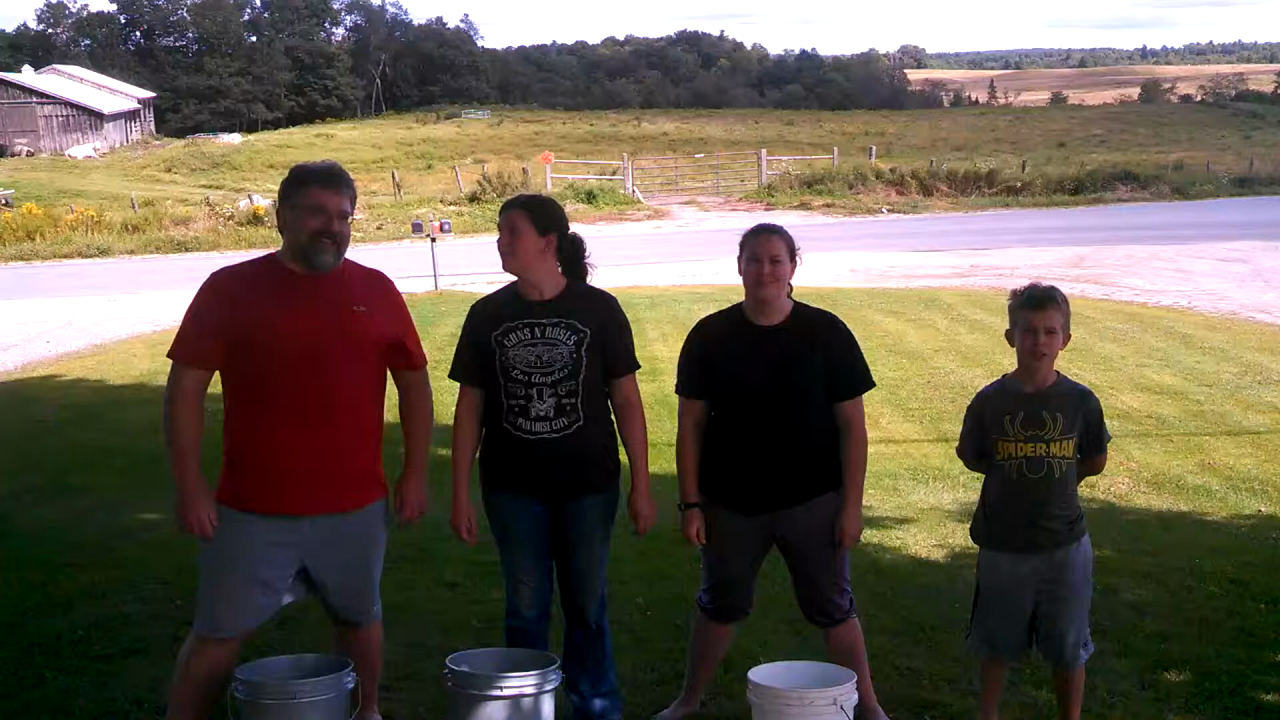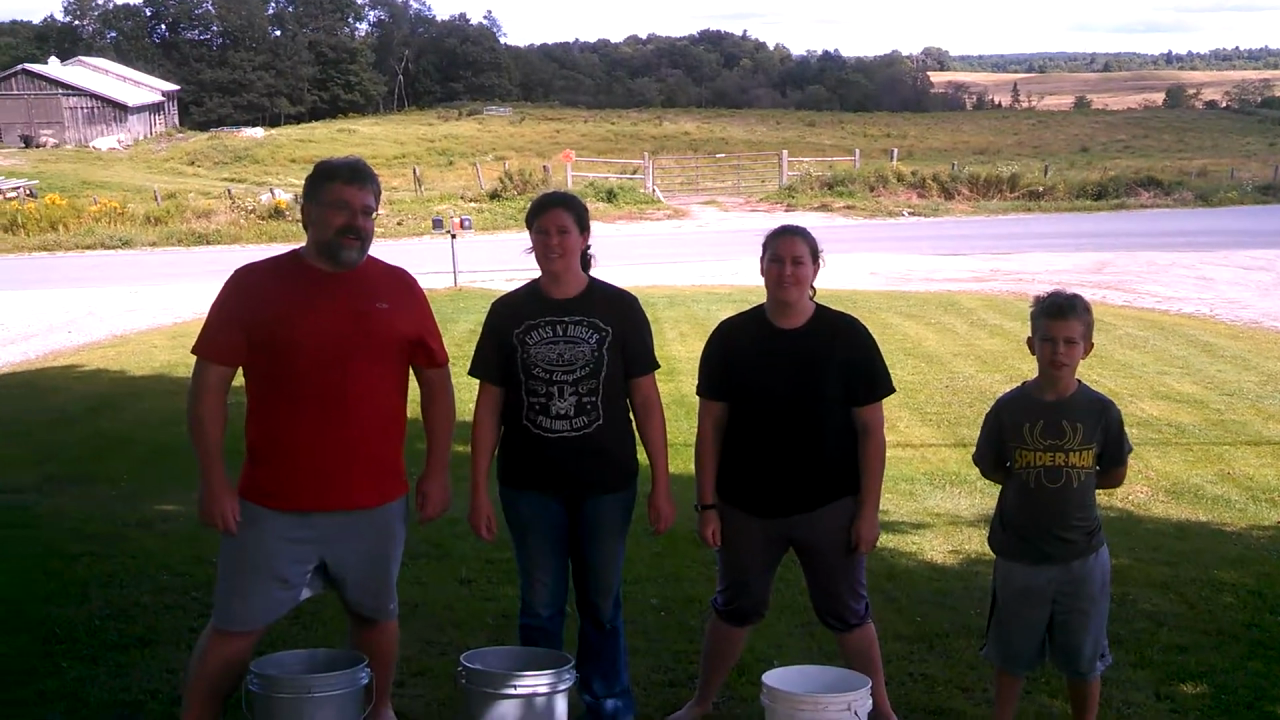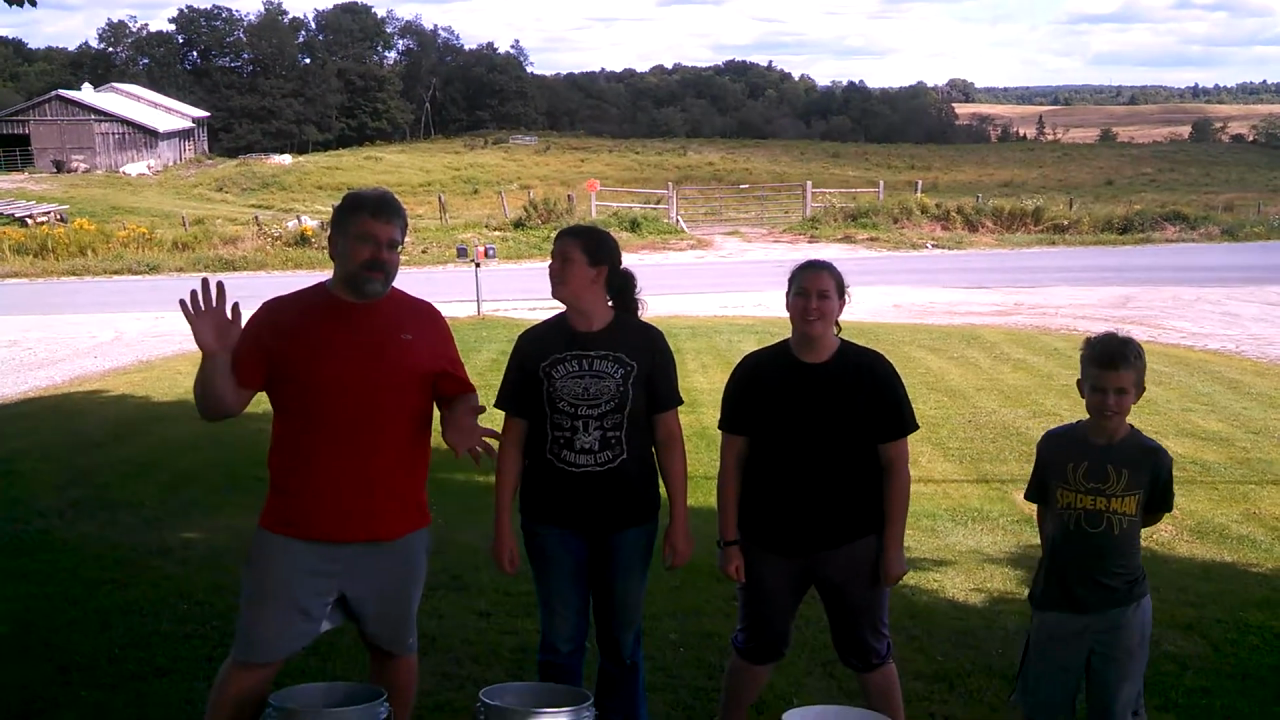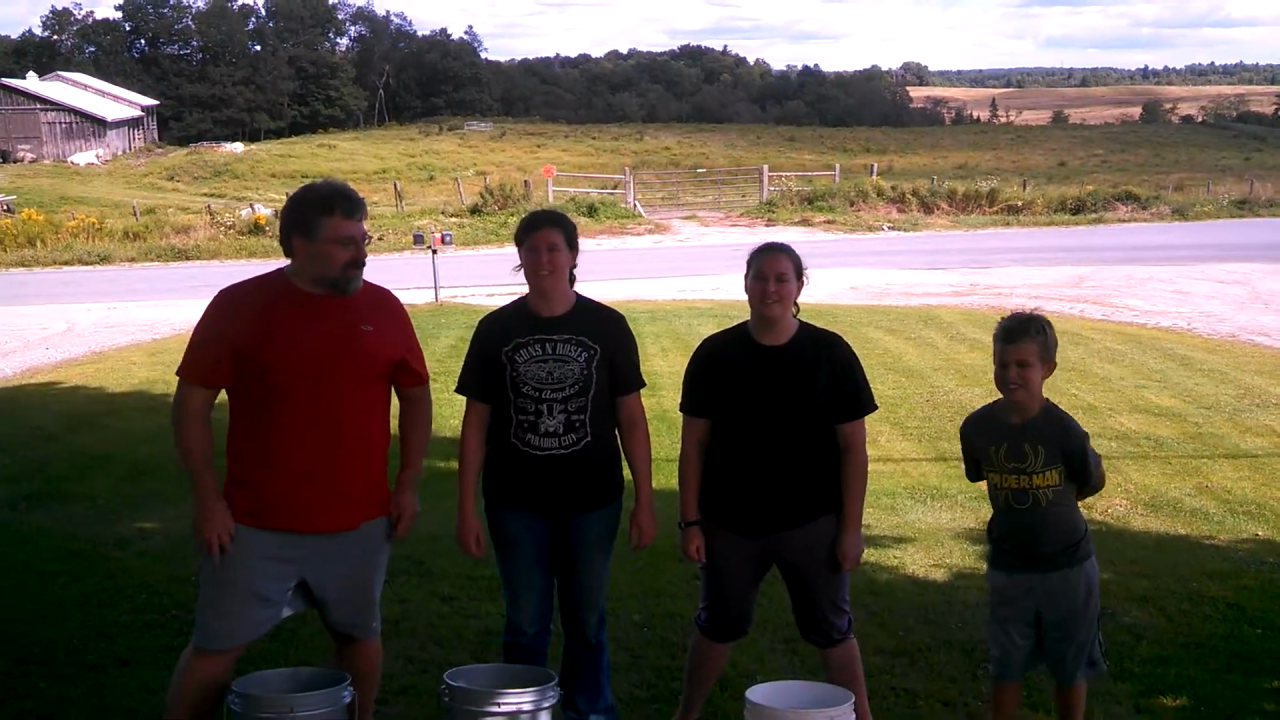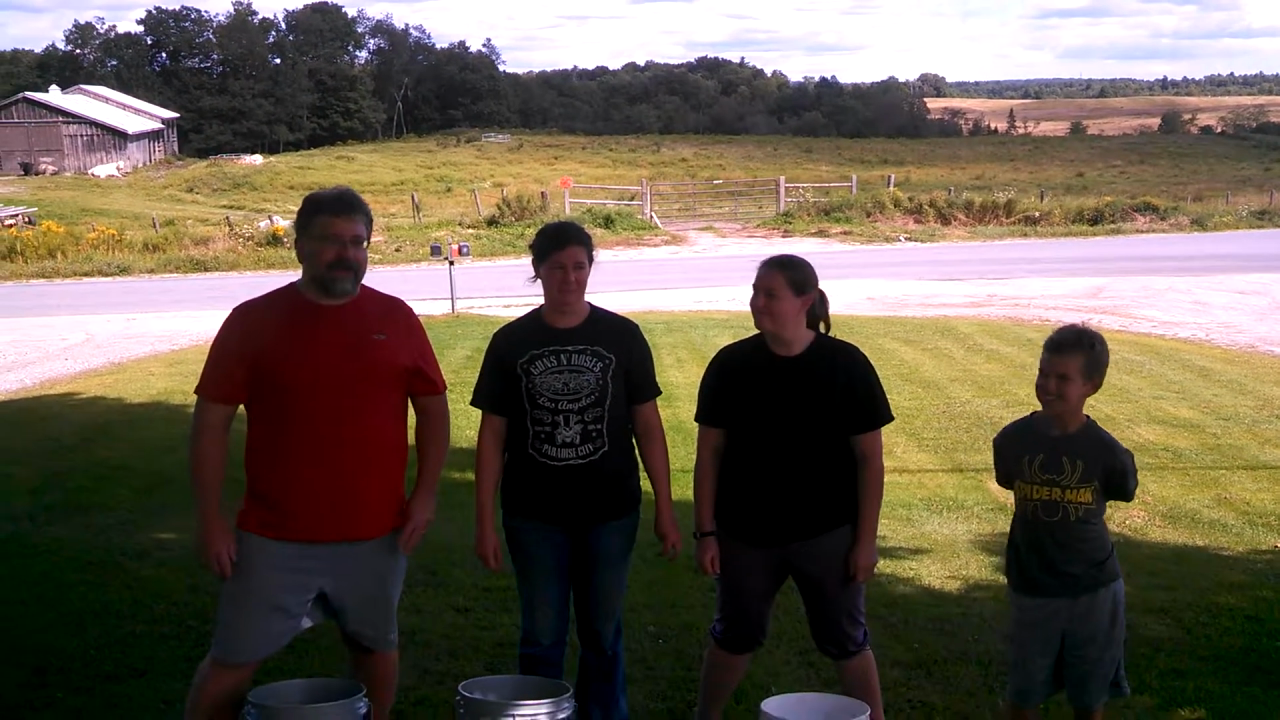
dt=1s
person 1, frame 1
left shoulder: (376, 291)
right shoulder: (229, 288)
left elbow: (413, 380)
right elbow: (186, 385)
left wrist: (415, 472)
right wrist: (189, 483)
left hip: (353, 505)
right hip: (253, 509)
left knee: (359, 617)
right knee: (218, 633)
person 1, frame 2
left shoulder: (399, 288)
right shoulder: (253, 284)
left elbow: (435, 378)
right elbow: (210, 381)
left wrist: (437, 469)
right wrist: (213, 479)
left hip: (374, 501)
right hip: (273, 503)
left knee: (375, 614)
right knee: (234, 627)
person 1, frame 3
left shoulder: (423, 320)
right shoulder: (281, 316)
left elbow: (459, 398)
right elbow: (219, 406)
left wrist: (461, 421)
right wrist: (217, 355)
left hip: (396, 533)
right hip: (296, 534)
left knee: (394, 648)
right knee: (255, 657)
person 1, frame 4
left shoulder: (382, 307)
right shoulder: (237, 305)
left elbow: (415, 395)
right elbow: (192, 401)
left wrist: (407, 484)
right wrist: (207, 497)
left hip: (358, 520)
right hip: (257, 522)
left knee: (358, 632)
right knee: (215, 645)
person 1, frame 5
left shoulder: (396, 318)
right shoulder: (252, 320)
left elbow: (432, 406)
right elbow: (211, 421)
left wrist: (425, 493)
right wrist: (211, 519)
left hip: (374, 532)
right hip: (275, 537)
left knee: (375, 644)
right knee: (233, 659)
person 2, frame 1
left shoulder: (598, 309)
right shoulder: (487, 315)
left elbow: (626, 398)
right elbow: (471, 404)
left wrist: (641, 484)
right wrist: (460, 491)
left hip: (587, 483)
right hip: (512, 485)
left knee: (586, 605)
right knee: (525, 605)
person 2, frame 2
left shoulder: (619, 308)
right shoulder: (508, 312)
left elbow: (645, 398)
right elbow: (489, 402)
left wrist: (660, 484)
right wrist: (478, 489)
left hip: (605, 482)
right hip: (529, 484)
left knee: (601, 603)
right knee: (540, 605)
person 2, frame 3
left shoulder: (645, 343)
right shoulder: (534, 344)
left elbow: (667, 434)
right elbow: (514, 436)
left wrist: (679, 520)
right wrist: (502, 522)
left hip: (628, 518)
right hip: (552, 519)
left knee: (621, 639)
right knee: (560, 640)
person 2, frame 4
left shoulder: (607, 326)
right shoulder: (495, 329)
left elbow: (630, 415)
right elbow: (476, 421)
left wrist: (644, 499)
right wrist: (466, 506)
left hip: (592, 499)
right hip: (516, 502)
left knee: (586, 619)
right knee: (525, 622)
person 2, frame 5
left shoulder: (622, 336)
right shoulder: (510, 342)
left elbow: (647, 423)
right elbow: (492, 433)
left wrist: (665, 508)
right wrist: (484, 520)
left hip: (609, 512)
right hip: (533, 514)
left knee: (602, 632)
right knee: (541, 634)
person 3, frame 1
left shoulder: (826, 332)
right shoulder: (710, 335)
left elbow: (851, 424)
right elbow: (691, 423)
left wrist: (852, 503)
right wrist: (690, 501)
left hip: (812, 500)
right hip: (730, 502)
left knee: (834, 607)
right knee: (718, 605)
person 3, frame 2
left shoulder: (848, 336)
right shoulder: (731, 337)
left elbow: (871, 428)
right elbow: (712, 425)
left wrist: (869, 509)
right wrist: (707, 503)
left hip: (830, 504)
right hip: (747, 505)
left knee: (848, 613)
right knee: (734, 609)
person 3, frame 3
left shoulder: (872, 371)
right shoulder: (755, 371)
left elbow: (895, 465)
right elbow: (733, 461)
left wrist: (893, 547)
right wrist: (730, 540)
left hip: (853, 543)
right hip: (770, 543)
left knee: (869, 653)
right knee: (756, 647)
person 3, frame 4
left shoulder: (831, 353)
right shoulder: (715, 354)
left elbow: (852, 446)
right elbow: (694, 443)
left wrist: (851, 526)
right wrist: (691, 520)
left hip: (812, 521)
right hip: (730, 522)
left knee: (831, 629)
right knee: (717, 625)
person 3, frame 5
left shoulder: (847, 364)
right shoulder: (730, 364)
left elbow: (869, 457)
right elbow: (710, 452)
left wrist: (866, 538)
right wrist: (705, 530)
left hip: (827, 533)
right hip: (745, 533)
left knee: (846, 642)
right knee: (733, 637)
person 4, frame 1
left shoulder: (1081, 400)
right shoulder: (989, 400)
left elbow: (1095, 463)
right elbow: (972, 459)
left wrist: (1038, 476)
right wrist: (1013, 476)
left hip: (1065, 543)
right hip: (1002, 543)
left knee: (1069, 648)
right knee: (996, 644)
person 4, frame 2
left shoulder: (1101, 411)
right shoulder: (1008, 408)
left elbow: (1115, 476)
right elbow: (991, 469)
left wrist: (1071, 484)
right wrist: (1032, 485)
left hip: (1082, 556)
right hip: (1019, 555)
left knee: (1084, 660)
right knee: (1011, 655)
person 4, frame 3
left shoulder: (1151, 458)
right shoulder: (1054, 445)
left elbow: (1153, 515)
left wrist: (1109, 533)
right wrist: (1055, 555)
left hip: (1123, 606)
right hip: (1057, 599)
person 4, frame 4
left shoulder: (1063, 430)
right shoulder: (976, 427)
left elbow: (1093, 482)
left wrist: (1053, 500)
right wrist: (1019, 508)
left hip: (1067, 564)
right hip: (1008, 565)
left knee: (1072, 663)
right knee: (1007, 662)
person 4, frame 5
left shoulder: (1106, 451)
right shoulder: (1012, 439)
left elbow: (1122, 494)
left wrist: (1071, 505)
right wrist: (1049, 503)
left hip: (1094, 587)
right hip: (1032, 587)
left knee: (1090, 687)
right knee: (1025, 685)
